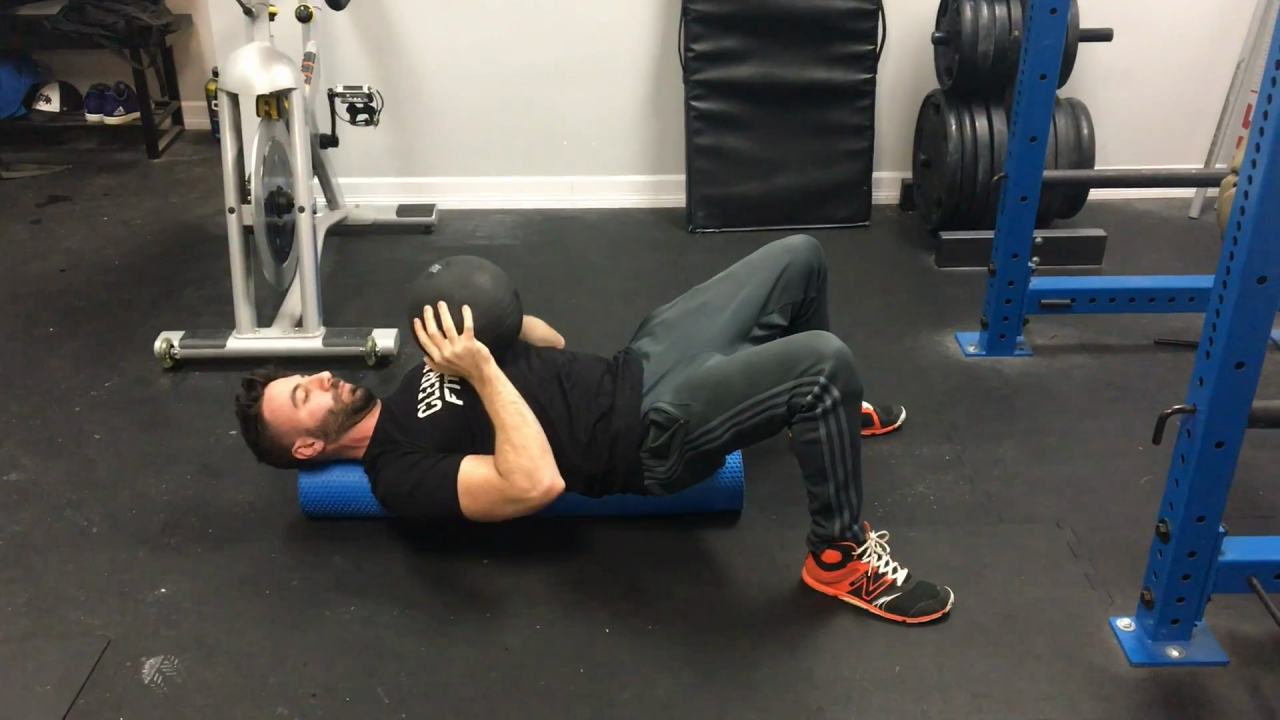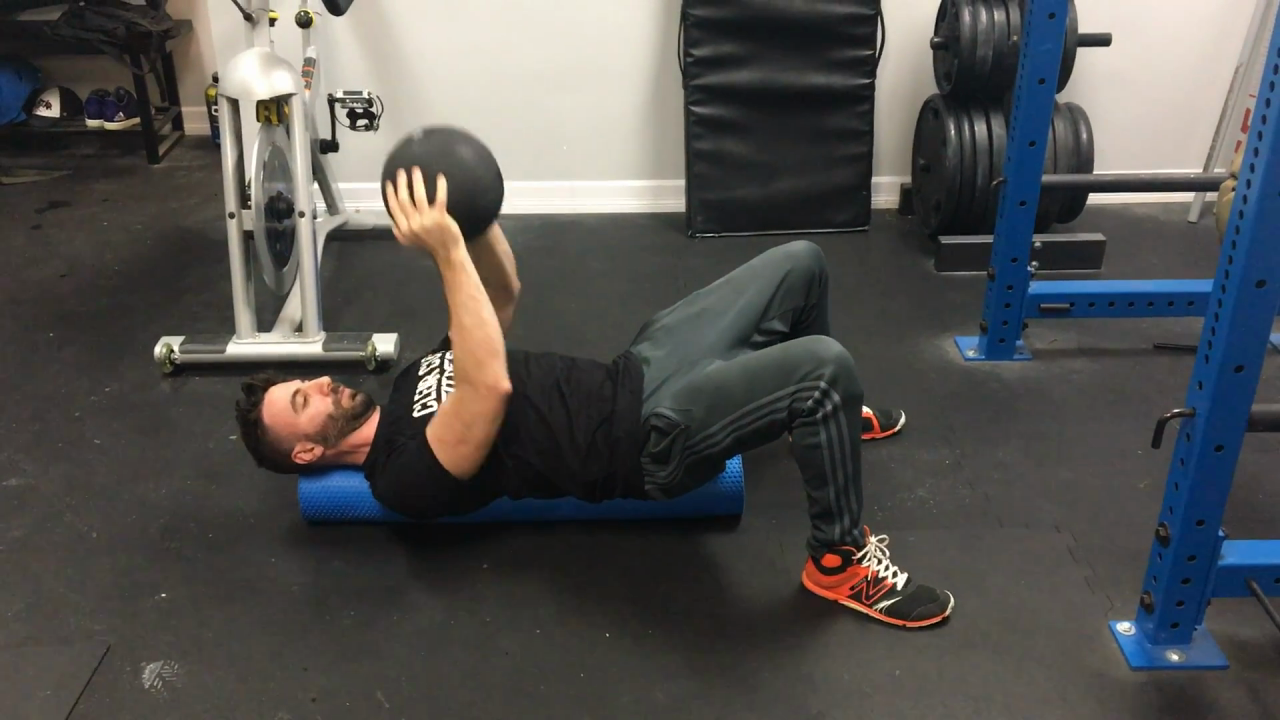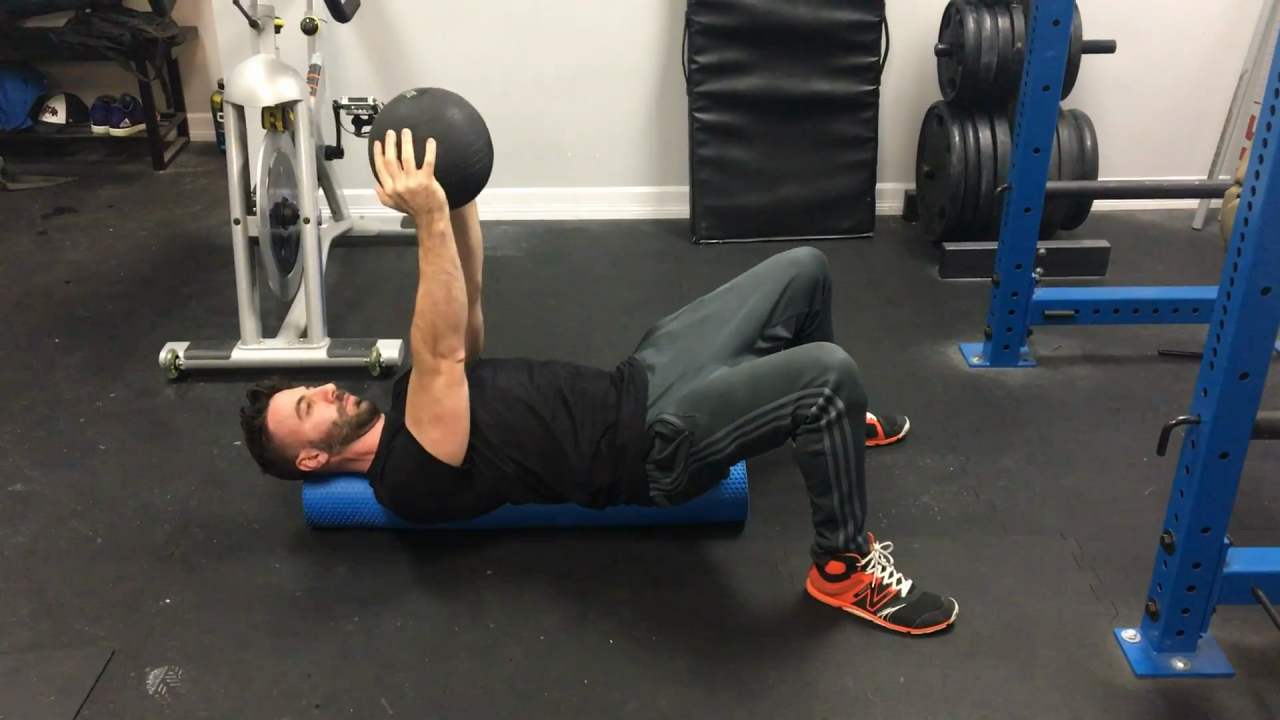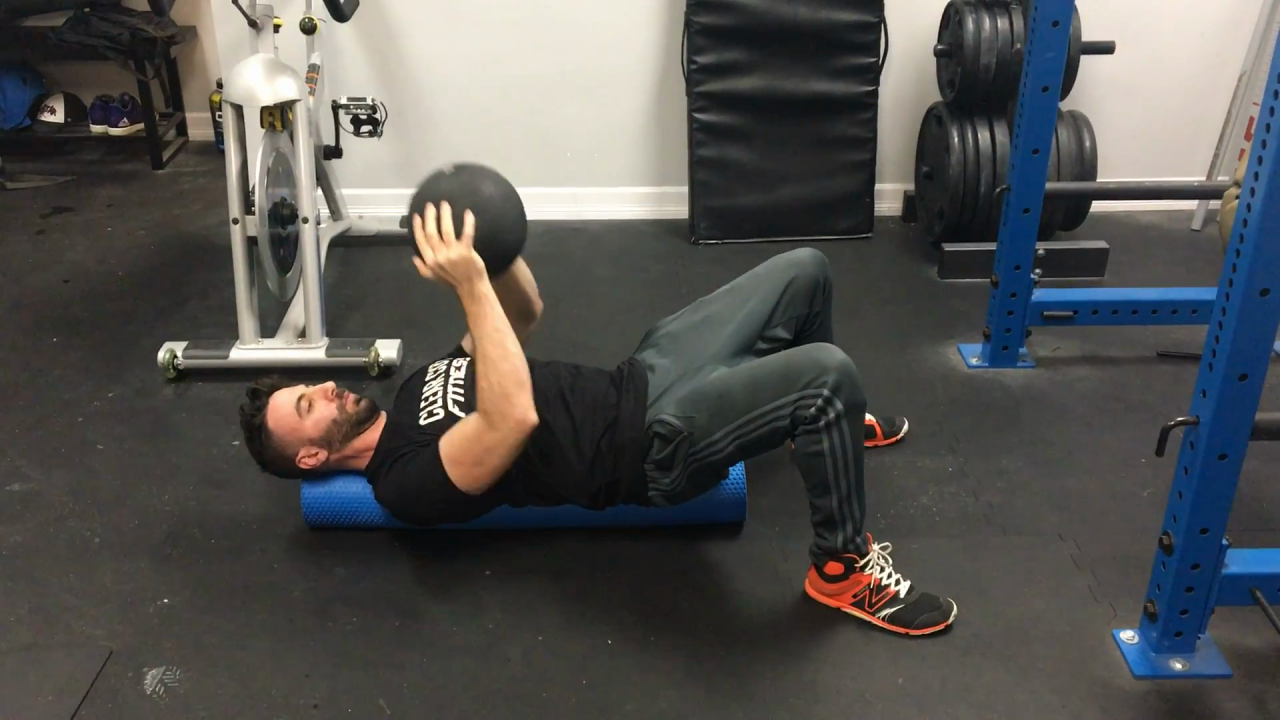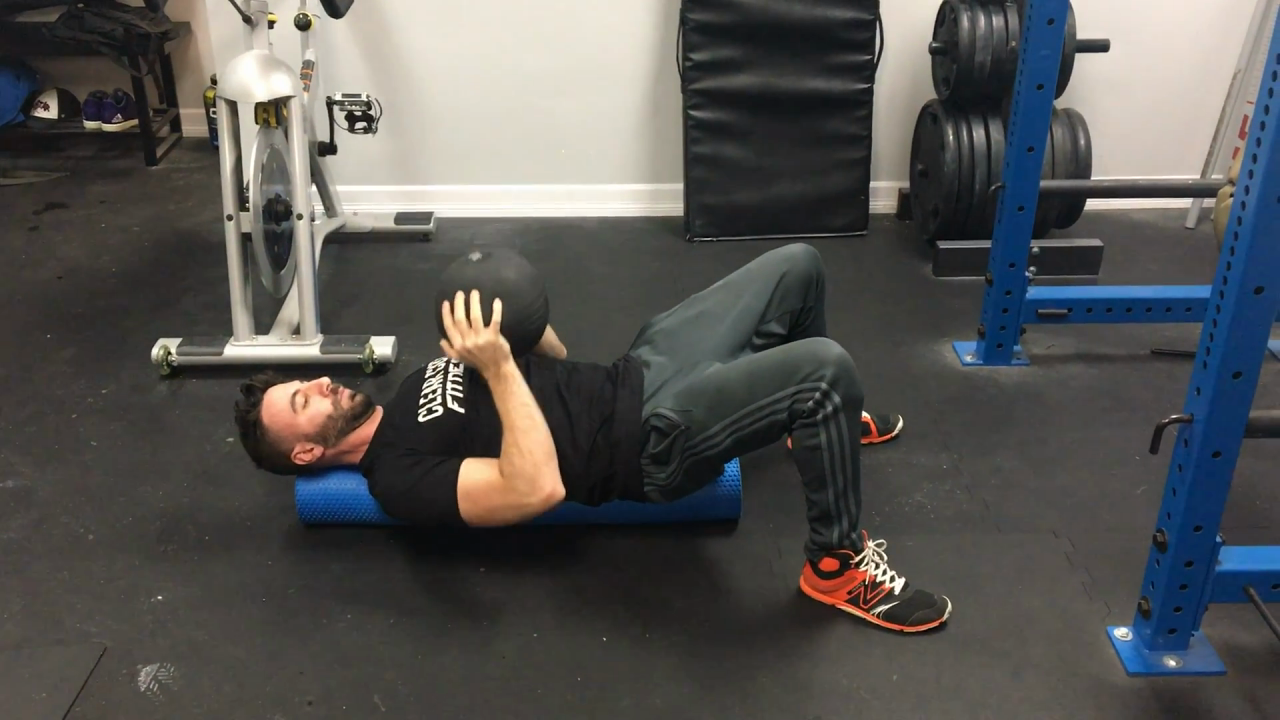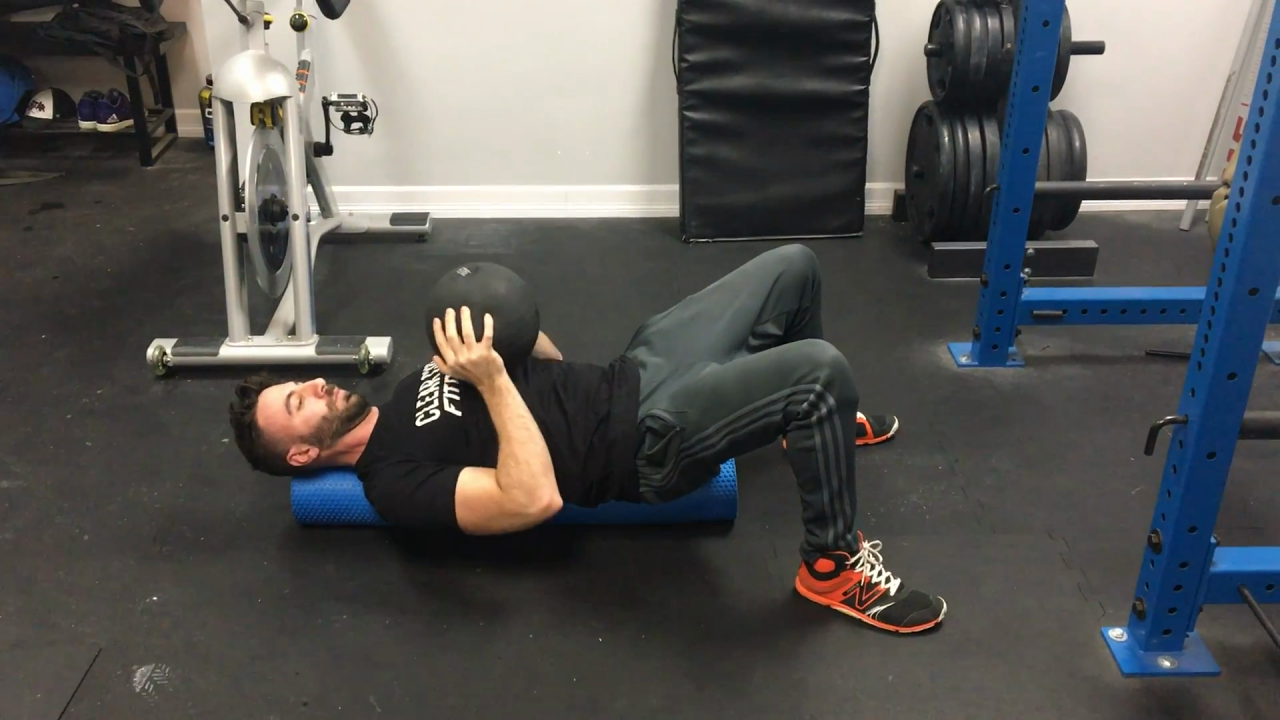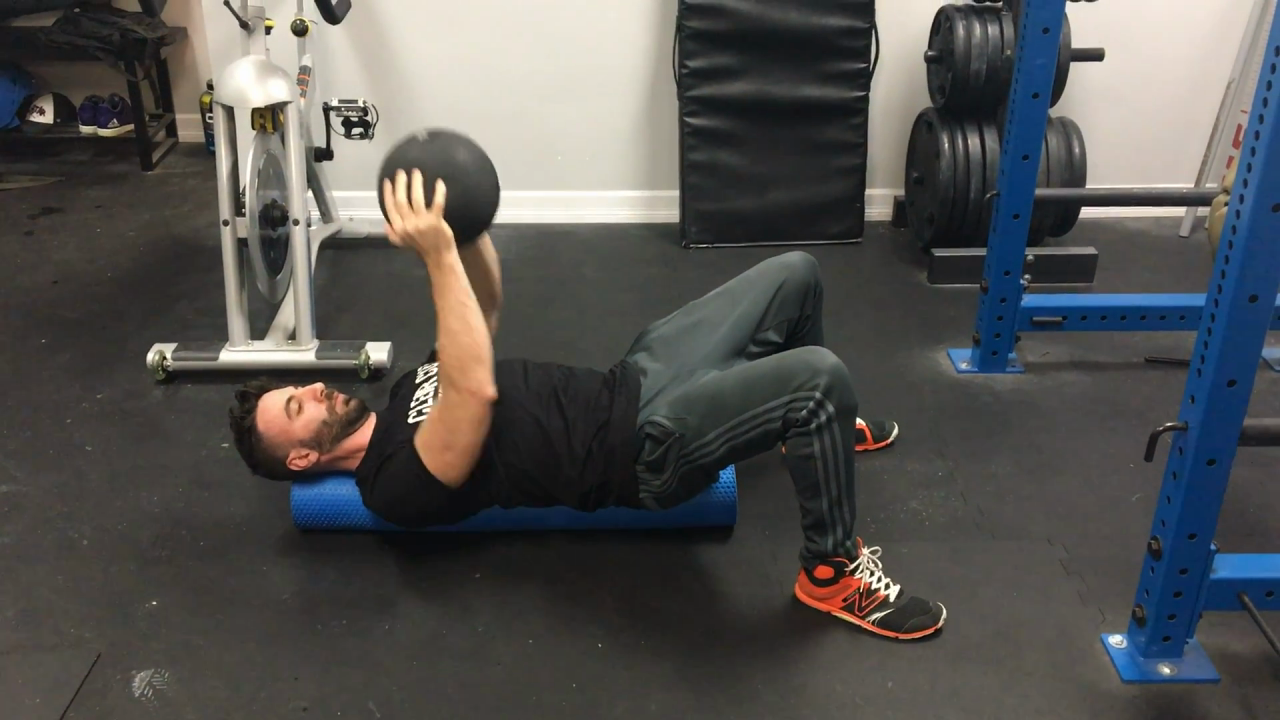
dt=0.4s
person 1, frame 1
left shoulder: (420, 382)
right shoulder: (402, 478)
left elbow: (549, 344)
right elbow: (538, 484)
right wrist: (483, 369)
left hip: (633, 367)
right hip: (649, 434)
left knee: (798, 257)
right knee: (825, 359)
left ankle: (824, 416)
right ankle: (841, 557)
person 1, frame 2
left shoulder: (411, 390)
right shoulder: (407, 478)
left elbow: (505, 297)
right elbow: (490, 385)
right wrist: (448, 250)
left hip: (634, 373)
right hip: (648, 443)
left knee: (800, 263)
right knee: (824, 366)
left ankle: (826, 421)
right ankle: (840, 562)
person 1, frame 3
left shoulder: (409, 402)
right shoulder: (409, 481)
left elbow: (463, 306)
right elbow: (445, 352)
left wrist: (457, 197)
right wrist: (430, 217)
left hip: (638, 383)
right hip: (652, 447)
left knee: (804, 270)
right knee: (829, 370)
left ankle: (822, 424)
right ankle: (844, 567)
person 1, frame 4
left shoulder: (416, 393)
right shoulder: (407, 484)
left elbow: (525, 314)
right elbow: (518, 421)
right wrist: (469, 283)
left hip: (640, 379)
right hip: (653, 444)
left knee: (805, 270)
right knee: (828, 369)
left ankle: (829, 422)
right ankle: (843, 570)
person 1, frame 5
left shoulder: (421, 386)
right shoulder: (400, 480)
left elbow: (551, 358)
right elbow: (541, 490)
left wrist: (513, 319)
right wrist: (497, 367)
left hip: (635, 374)
right hip: (651, 441)
left knee: (797, 266)
right knee: (826, 365)
left ankle: (820, 421)
right ankle: (839, 566)
person 1, frame 6
left shoulder: (416, 390)
right shoulder: (397, 484)
left elbow: (547, 361)
right elbow: (538, 498)
left wrist: (504, 324)
right wrist: (493, 374)
left hip: (630, 375)
right hip: (646, 443)
left knee: (793, 267)
right knee: (821, 367)
left ankle: (814, 424)
right ankle: (834, 567)
person 1, frame 7
left shoulder: (402, 407)
right shoulder: (399, 489)
left elbow: (483, 304)
right elbow: (478, 393)
left wrist: (465, 229)
right wrist: (438, 254)
left hip: (628, 386)
right hip: (643, 454)
left knee: (795, 273)
right knee: (820, 376)
left ankle: (816, 431)
right ankle: (832, 573)
